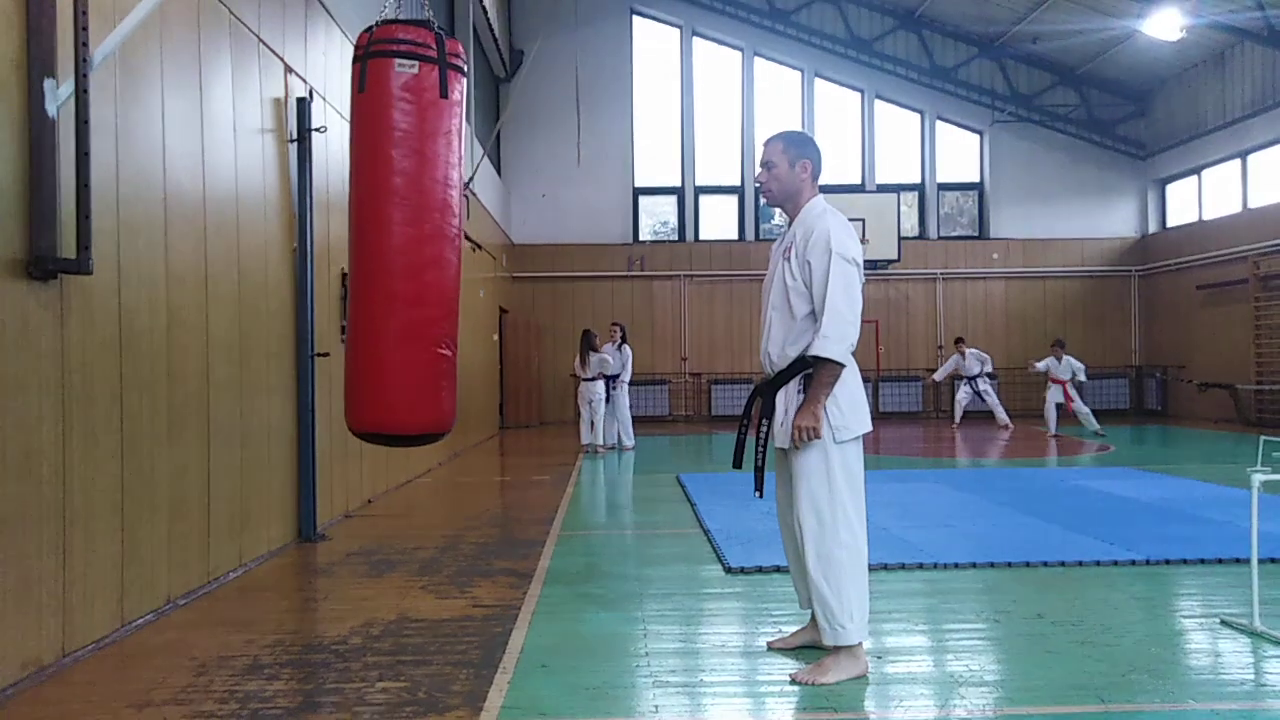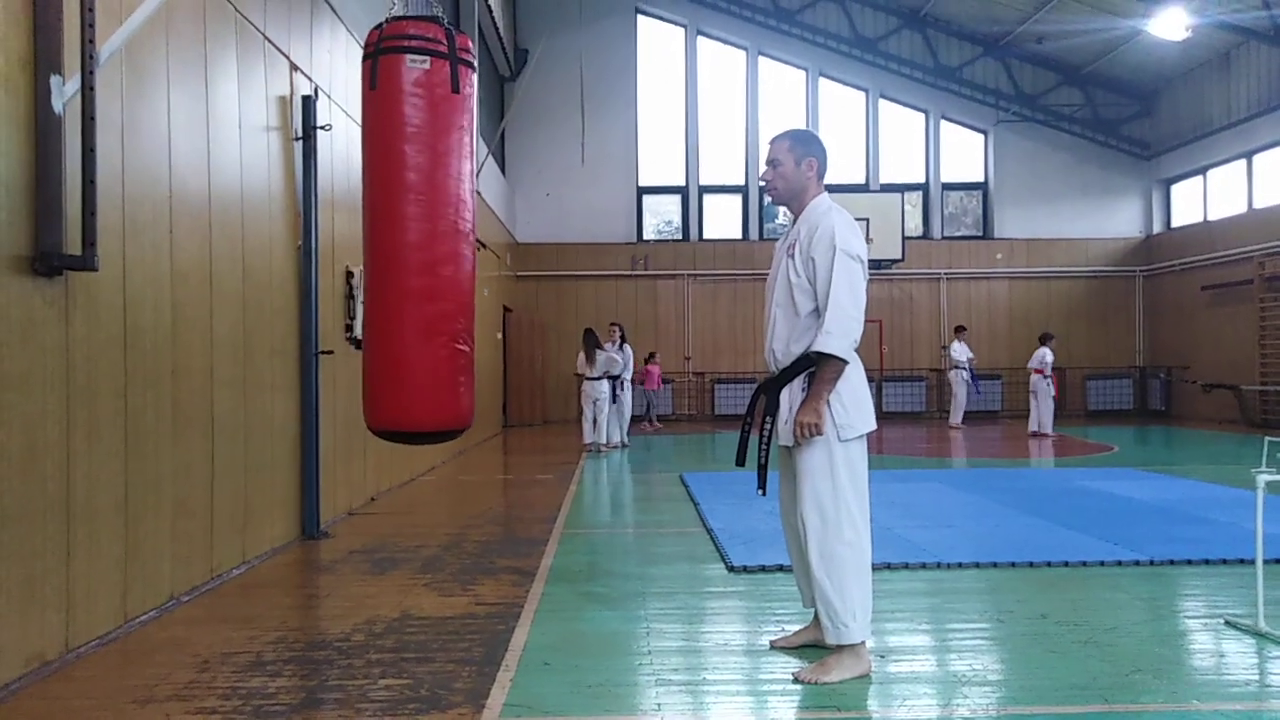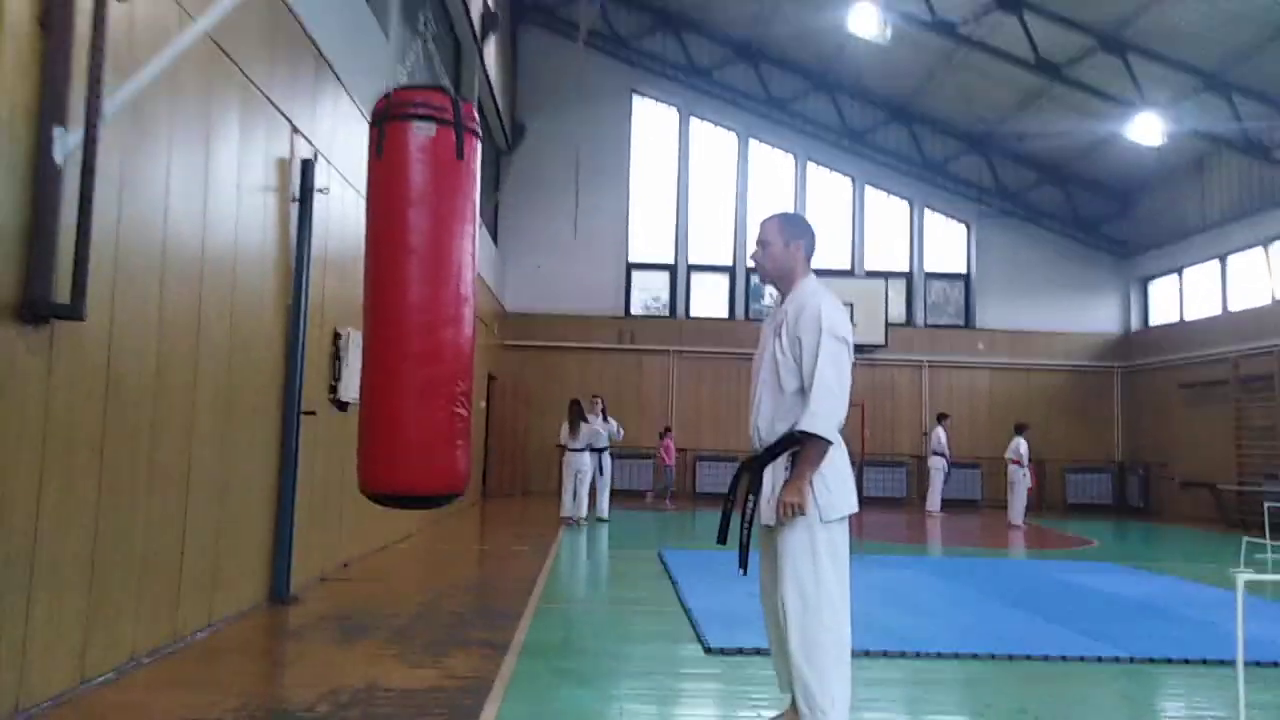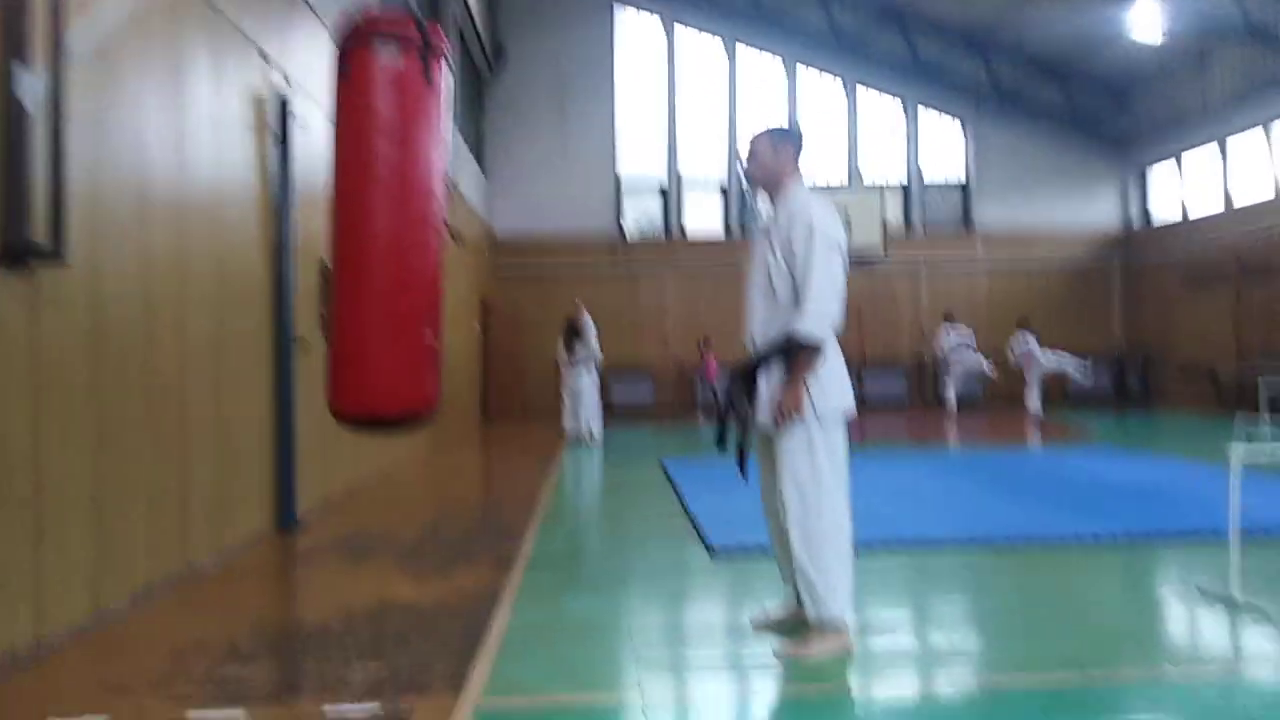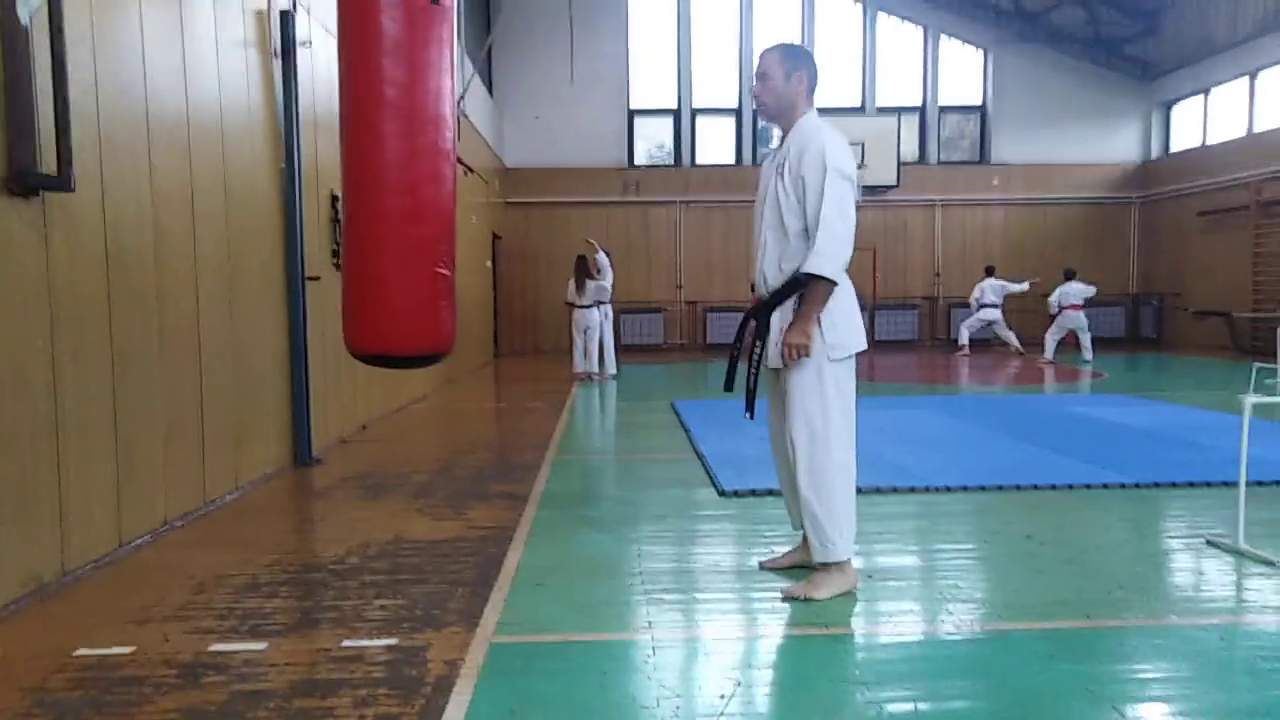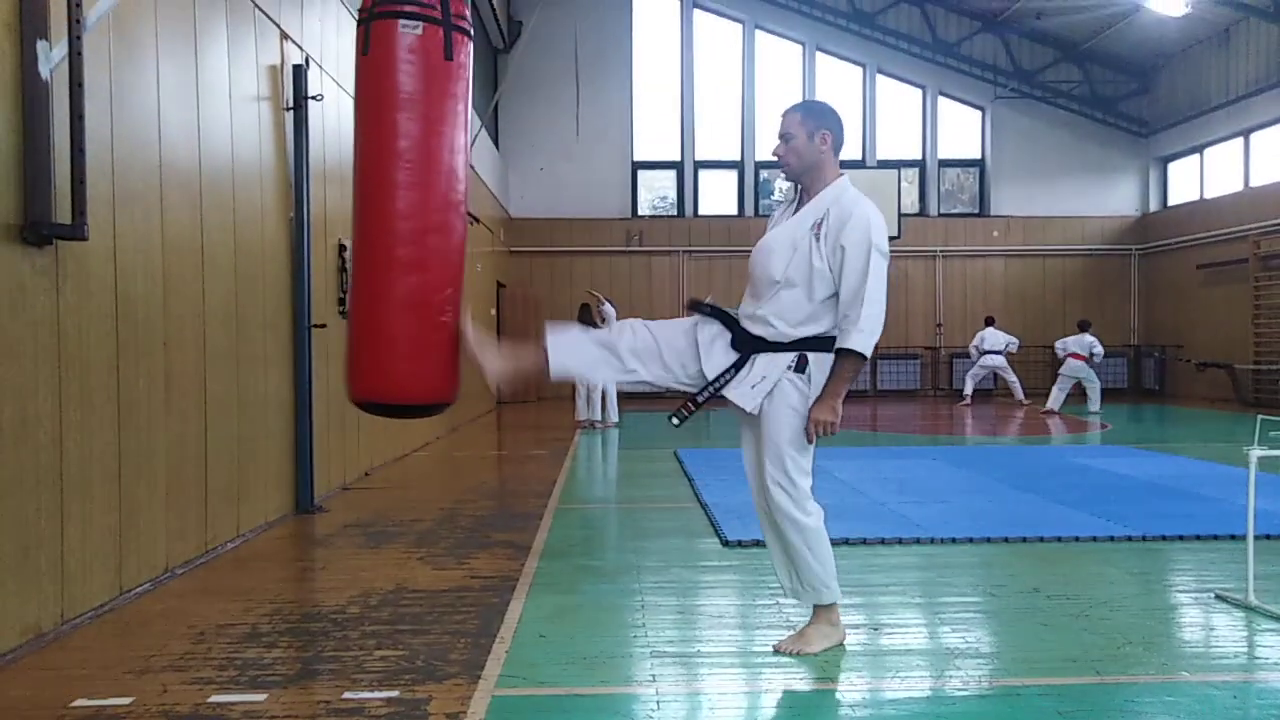
dt=0.7s
person 1, frame 1
left shoulder: (827, 230)
right shoulder: (790, 237)
left elbow: (839, 328)
left wrist: (813, 403)
right wrist: (776, 395)
left hip: (820, 399)
right hip: (793, 398)
left knee: (829, 522)
right knee: (799, 518)
left ankle: (848, 648)
right ankle: (821, 622)
person 1, frame 2
left shoulder: (831, 228)
right shoulder: (795, 234)
left elbow: (842, 325)
left wrist: (815, 400)
right wrist: (780, 394)
left hip: (823, 397)
right hip: (795, 395)
left knee: (832, 519)
right knee: (802, 515)
left ankle: (851, 646)
right ankle: (824, 620)
person 1, frame 3
left shoulder: (818, 308)
right shoulder: (782, 313)
left elbow: (828, 404)
left wrist: (799, 480)
left hip: (808, 479)
right hip: (780, 478)
left knee: (811, 601)
right knee: (782, 598)
person 1, frame 4
left shoulder: (809, 215)
right shoulder: (778, 220)
left elbow: (821, 308)
left wrist: (795, 384)
left hip: (803, 381)
right hip: (775, 379)
left knee: (812, 499)
right knee: (785, 498)
left ankle: (831, 622)
right ankle: (805, 602)
person 1, frame 5
left shoulder: (821, 145)
right shoulder: (782, 154)
left elbow: (832, 245)
left wrist: (804, 321)
right wrist: (763, 317)
left hip: (816, 320)
right hip: (784, 319)
left knee: (817, 440)
right knee: (790, 439)
left ankle: (837, 563)
right ankle: (812, 541)
person 1, frame 6
left shoulder: (858, 217)
right shoulder: (789, 209)
left elbow: (864, 321)
left wrist: (832, 398)
left hip: (785, 374)
right hip: (731, 345)
left knee: (785, 495)
right knee: (629, 343)
left ankle: (826, 617)
right ankle: (511, 362)
